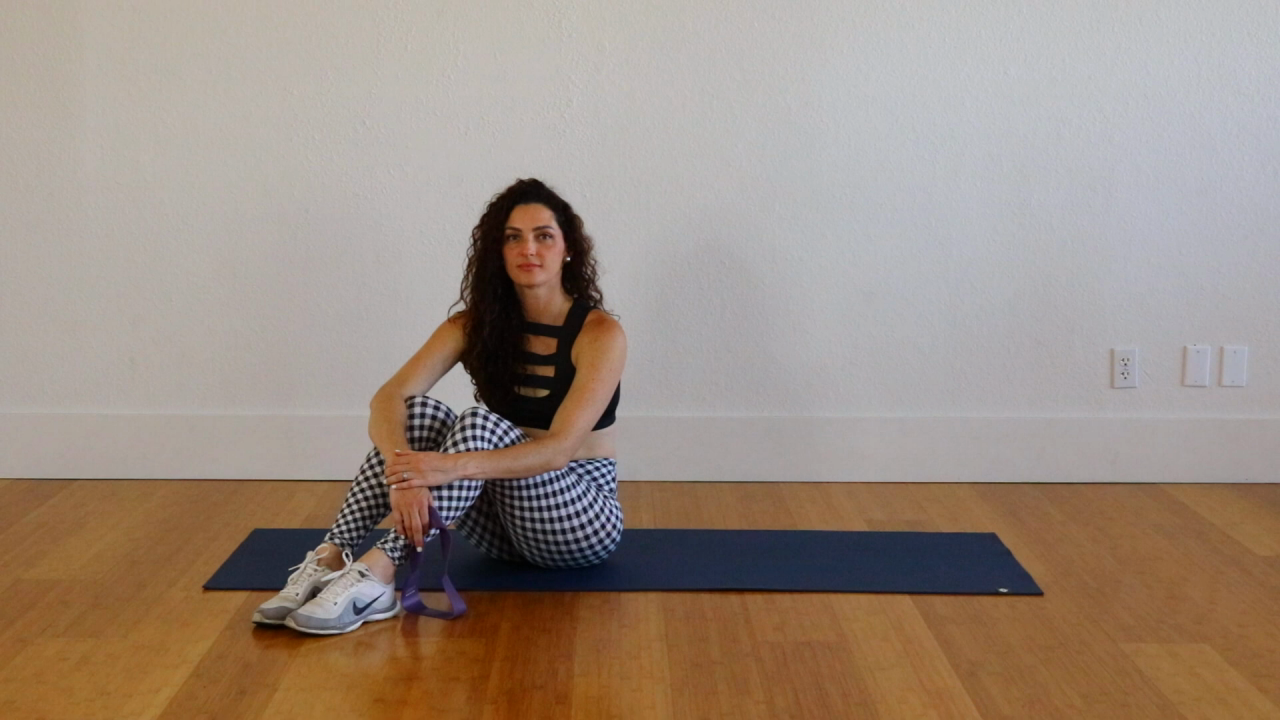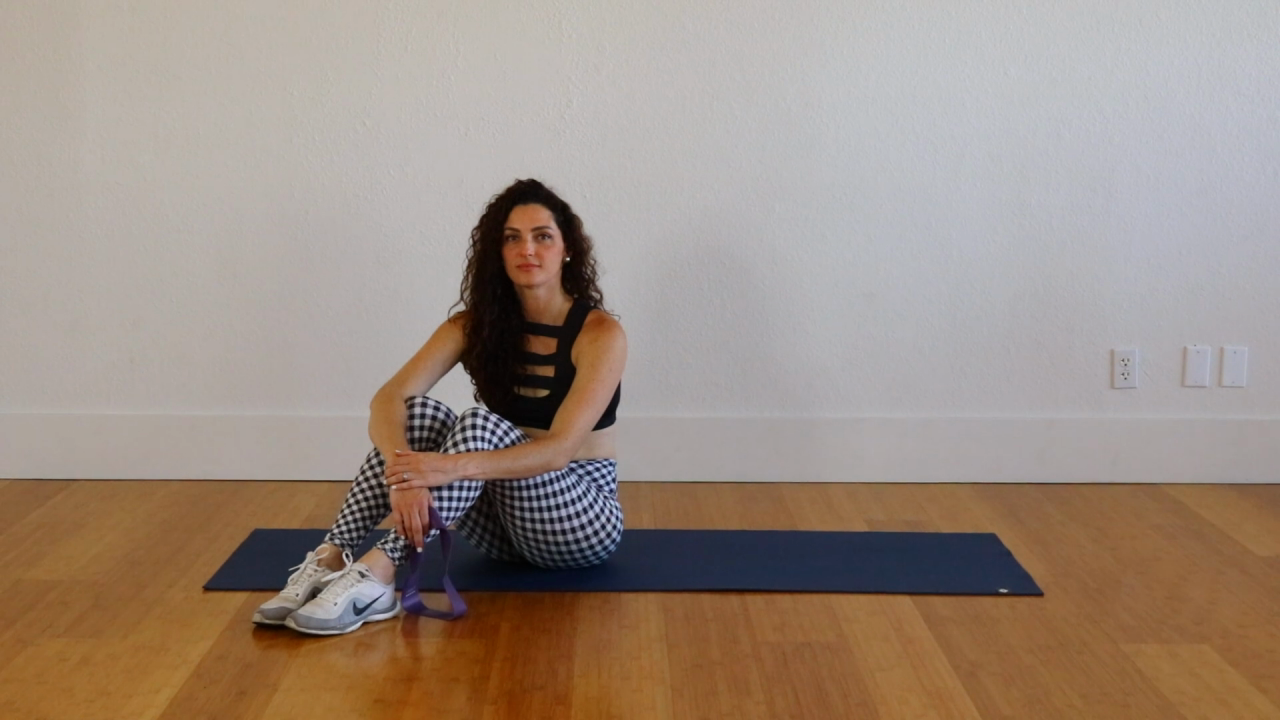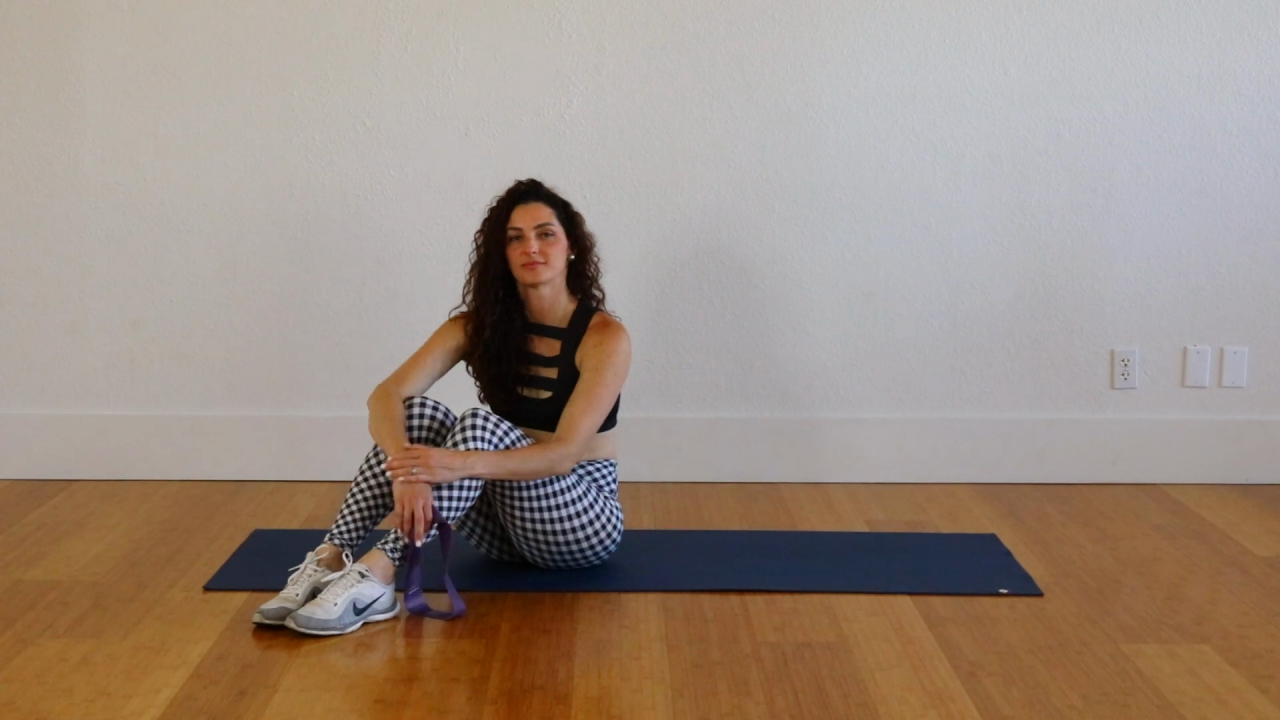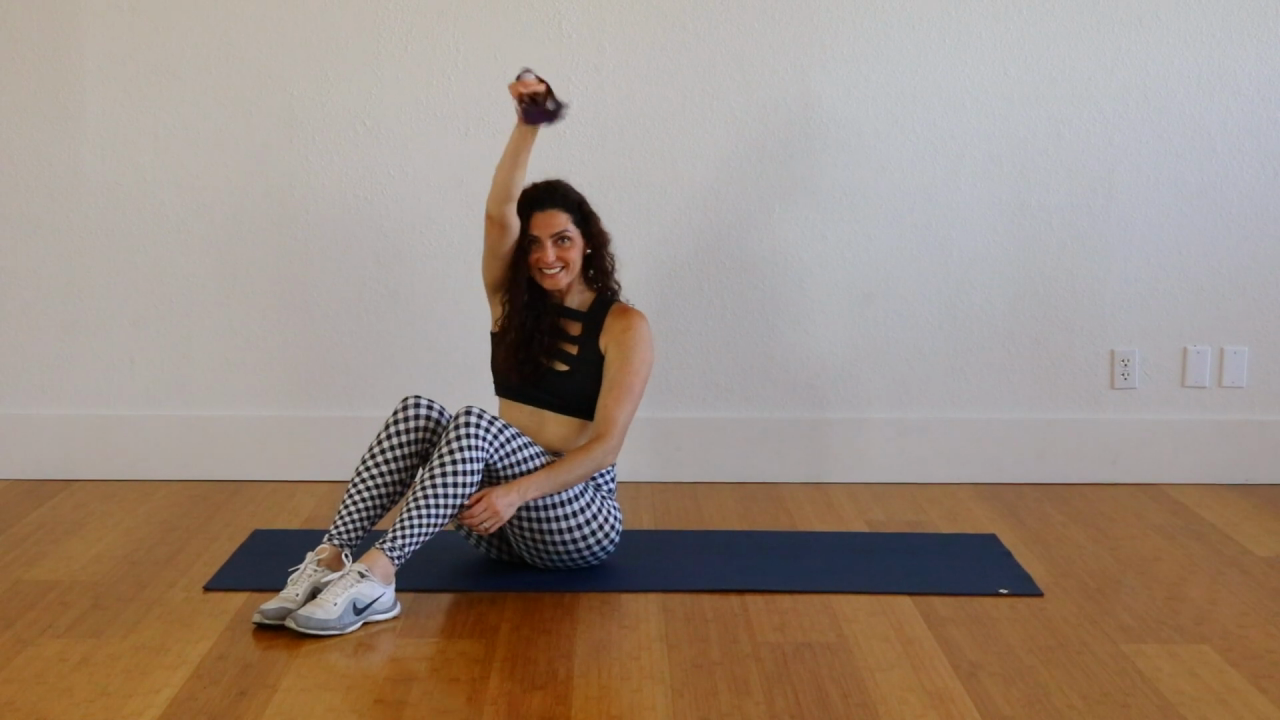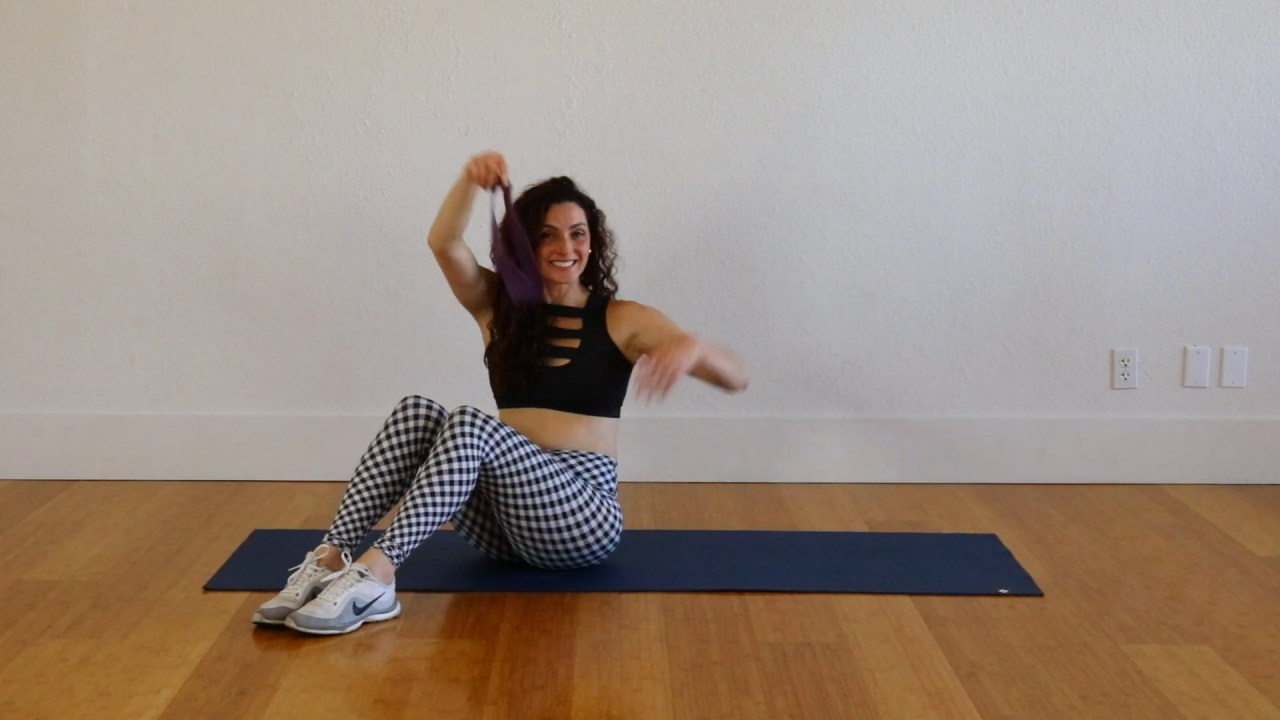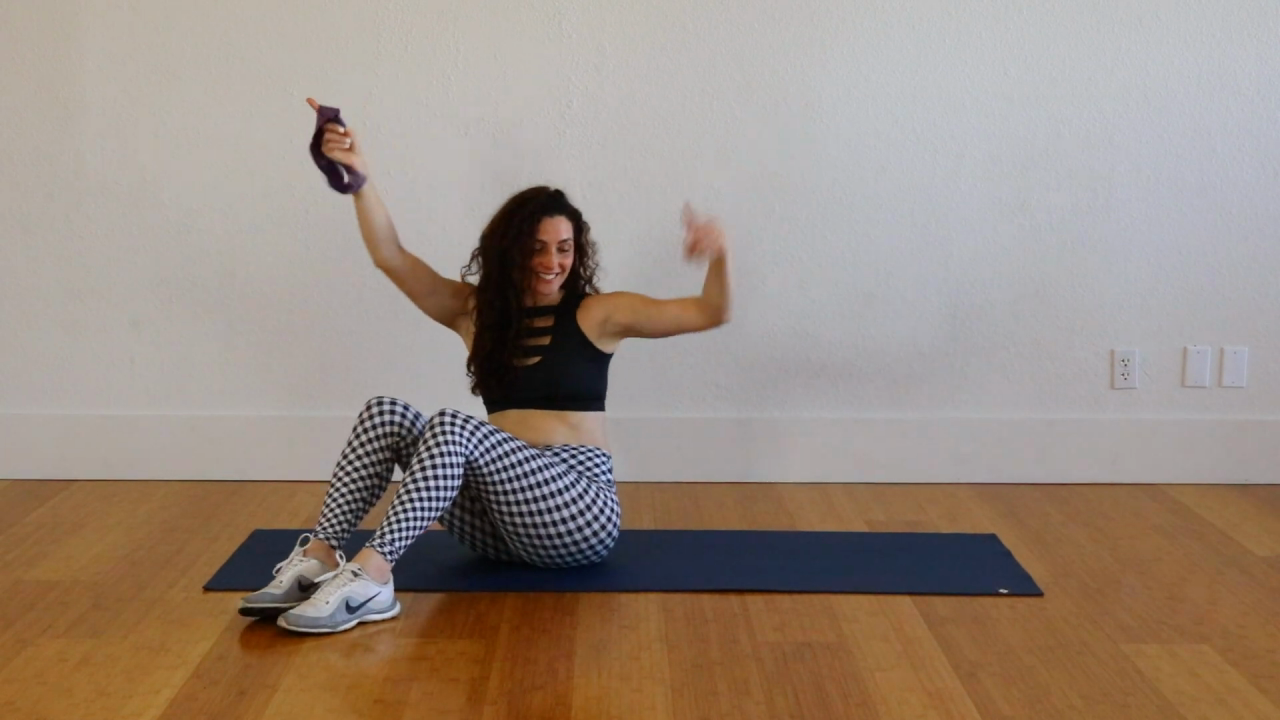
dt=0.7s
person 1, frame 1
left shoulder: (600, 334)
right shoulder: (475, 323)
left elbow: (558, 449)
right elbow: (389, 397)
left wrist: (453, 467)
right wrist: (403, 473)
left hip: (582, 520)
right hip: (504, 521)
left knee: (481, 424)
right knee: (419, 410)
left ankle: (378, 572)
right ankle: (332, 557)
person 1, frame 2
left shoulder: (601, 334)
right shoulder: (476, 323)
left elbow: (559, 450)
right elbow: (389, 398)
left wrist: (454, 467)
right wrist: (402, 473)
left hip: (581, 521)
right hip: (504, 518)
left knee: (481, 424)
right knee: (420, 411)
left ankle: (378, 572)
right ankle: (331, 557)
person 1, frame 3
left shoulder: (605, 336)
right shoulder: (480, 323)
left elbow: (562, 455)
right elbow: (386, 395)
left wrist: (464, 463)
right wrist: (406, 471)
left hip: (582, 521)
right hip: (504, 520)
left knee: (481, 426)
right knee: (419, 414)
left ankle: (377, 574)
right ankle: (331, 558)
person 1, frame 4
left shoulder: (624, 326)
right shoulder: (511, 301)
left elbow: (606, 445)
right elbow: (501, 214)
left wrist: (518, 491)
right wrist: (527, 123)
left hip: (581, 521)
right hip: (505, 517)
left knee: (474, 426)
right knee: (417, 411)
left ankle: (378, 573)
right ankle: (331, 558)
person 1, frame 5
left shoulder: (623, 321)
right shoulder: (499, 306)
left elbow: (737, 377)
right elbow: (444, 245)
left wrist: (690, 351)
right wrist: (467, 183)
left hip: (583, 521)
right hip: (504, 514)
left knee: (471, 427)
right knee: (416, 413)
left ankle: (377, 574)
right ankle: (329, 560)
person 1, frame 6
left shoulder: (598, 314)
right shoulder: (474, 310)
left elbow: (710, 313)
right elbow: (389, 257)
left wrist: (718, 256)
right wrist: (359, 170)
left hip: (579, 515)
right hip: (497, 514)
left knee: (453, 429)
right knee: (385, 414)
left ankle: (371, 576)
right ankle: (316, 558)
